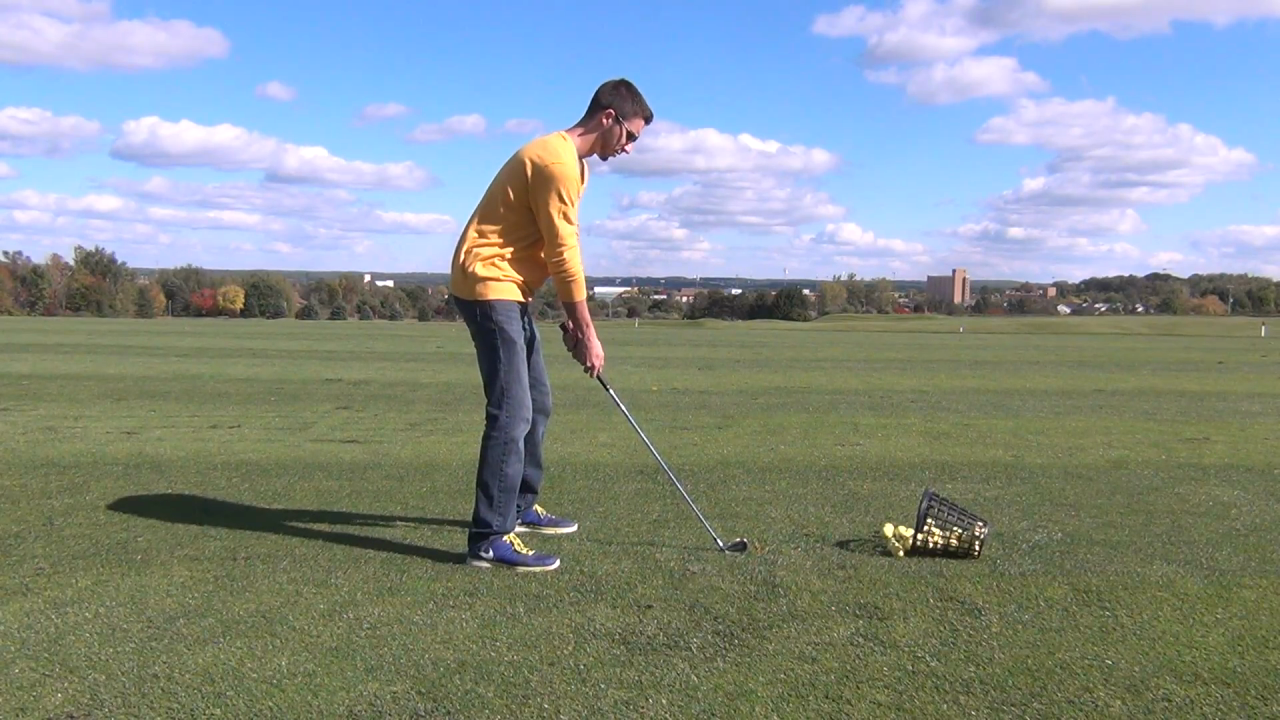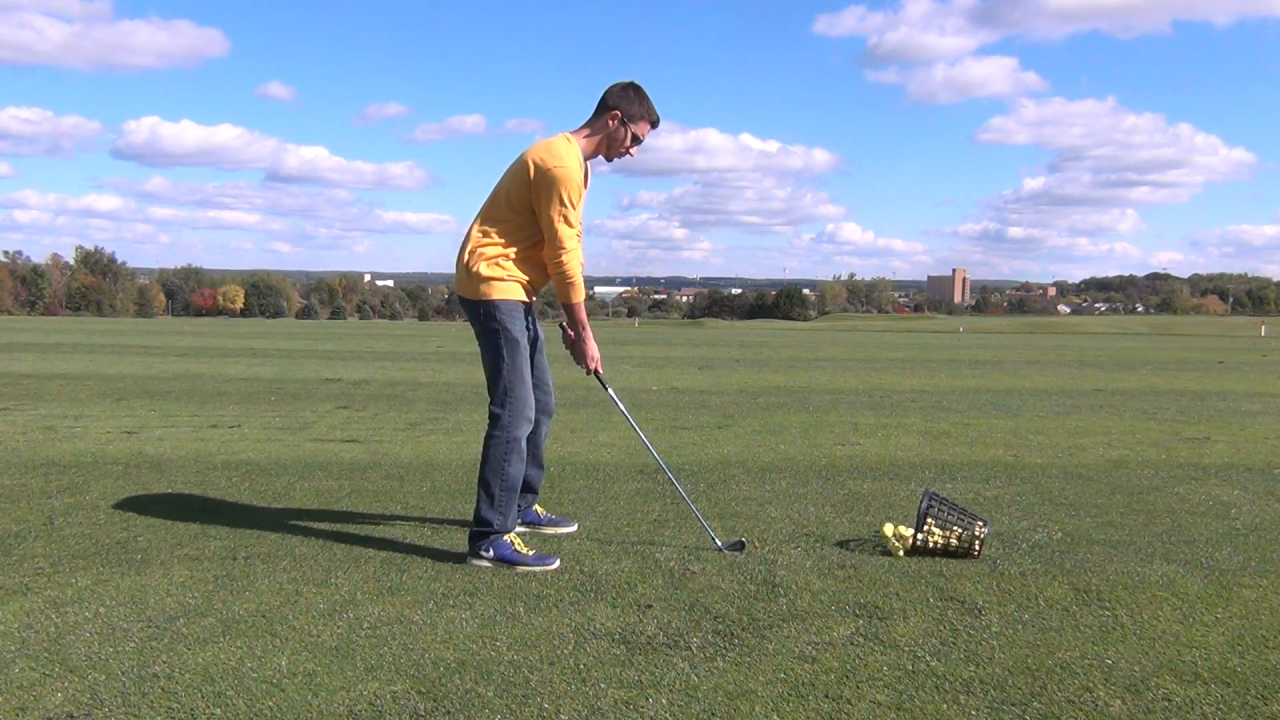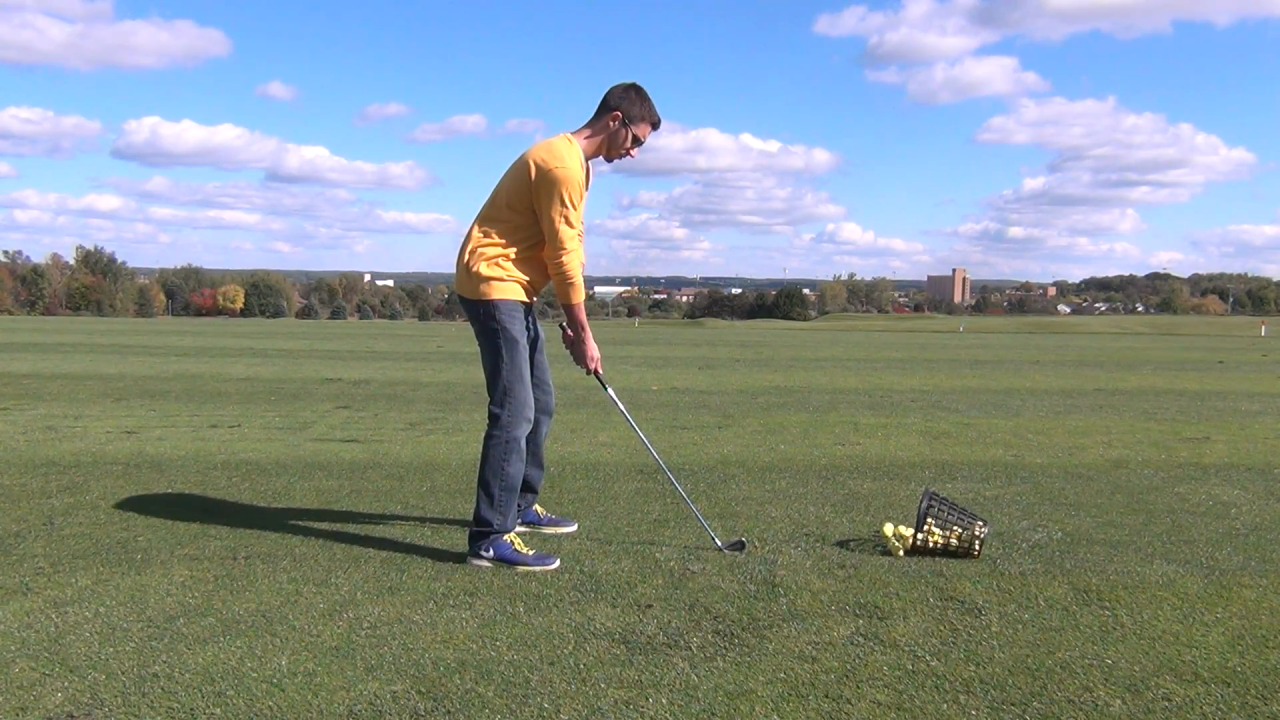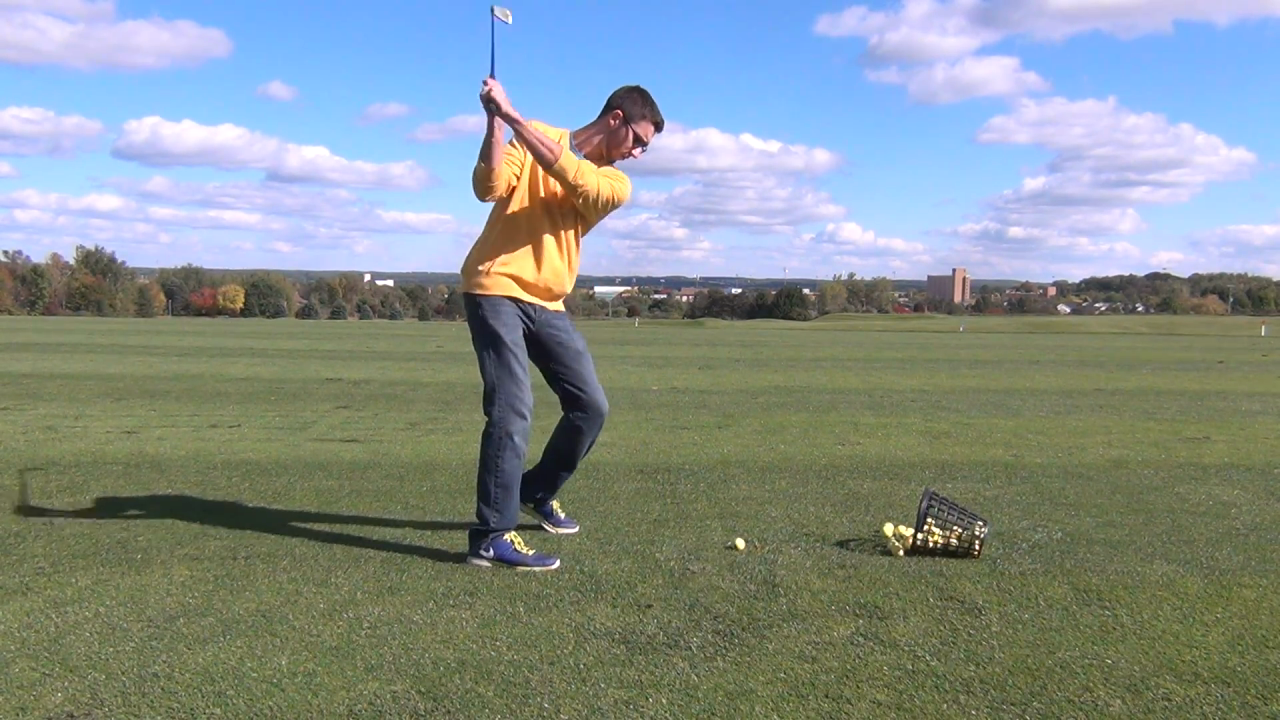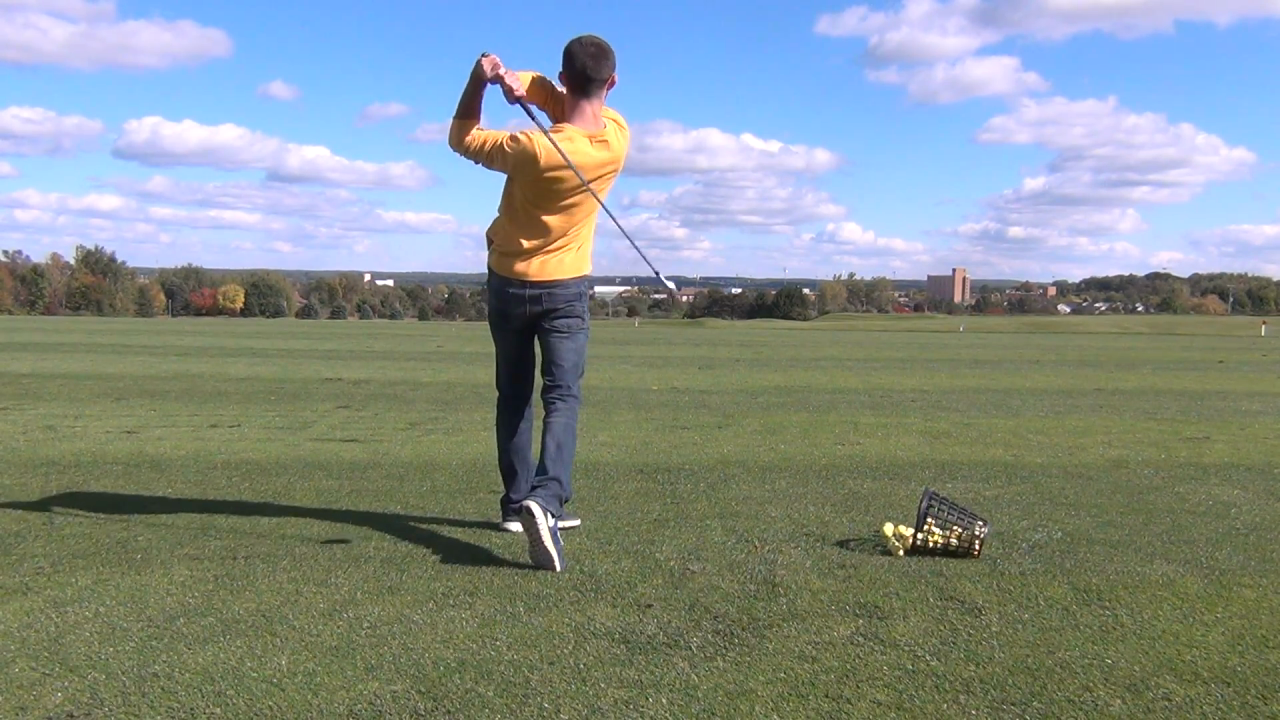
dt=1s
person 1, frame 1
left shoulder: (575, 163)
right shoulder: (555, 160)
left elbow: (562, 250)
right elbow: (563, 254)
left wrist: (573, 322)
right wrist: (587, 332)
left hip: (508, 289)
right hip: (489, 285)
left knee: (536, 403)
right knee: (512, 412)
left ankle: (520, 507)
right ankle: (489, 538)
person 1, frame 2
left shoulder: (575, 162)
right shoulder: (560, 163)
left elbow: (568, 249)
right elbow: (562, 256)
left wrist: (575, 325)
right wrist: (583, 333)
left hip: (512, 289)
right hip: (494, 285)
left knee: (538, 404)
right knee: (515, 412)
left ankle: (520, 506)
right ankle: (490, 537)
person 1, frame 3
left shoulder: (576, 162)
right shoulder: (562, 164)
left elbow: (570, 249)
right elbow: (562, 256)
left wrist: (575, 324)
right wrist: (583, 333)
left hip: (514, 289)
right hip: (494, 284)
left knee: (539, 404)
right knee: (515, 411)
left ankle: (521, 505)
right ankle: (490, 537)
person 1, frame 4
left shoulder: (615, 184)
right shoulder: (532, 134)
left elbow: (569, 175)
right elbow: (489, 188)
left wrist: (511, 115)
right wrist: (496, 119)
left hip: (546, 302)
right hip: (494, 289)
left knee: (590, 406)
right knee: (512, 410)
left ankle: (537, 492)
right ankle: (491, 536)
person 1, frame 5
left shoulder: (533, 148)
right shoulder: (618, 135)
left elbow: (461, 138)
right elbow: (564, 104)
left wrist: (480, 76)
right wrist: (520, 82)
left hip: (508, 281)
right hip: (565, 286)
left knee: (514, 396)
right knee: (562, 399)
left ankle: (518, 501)
right ankle: (545, 500)
